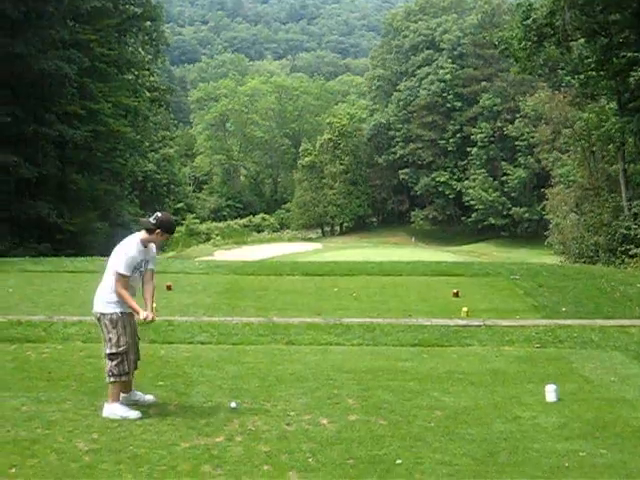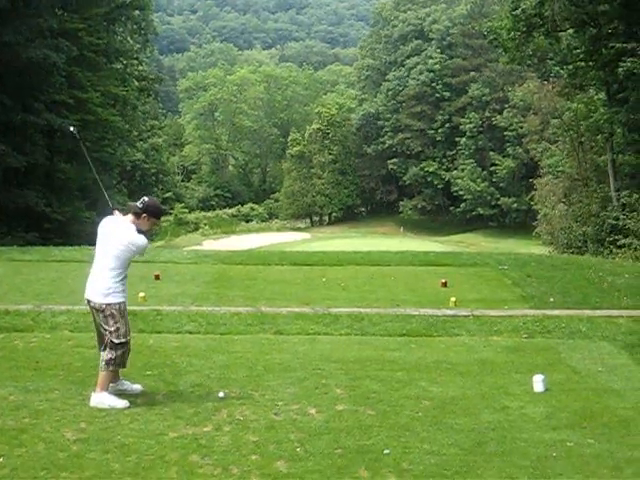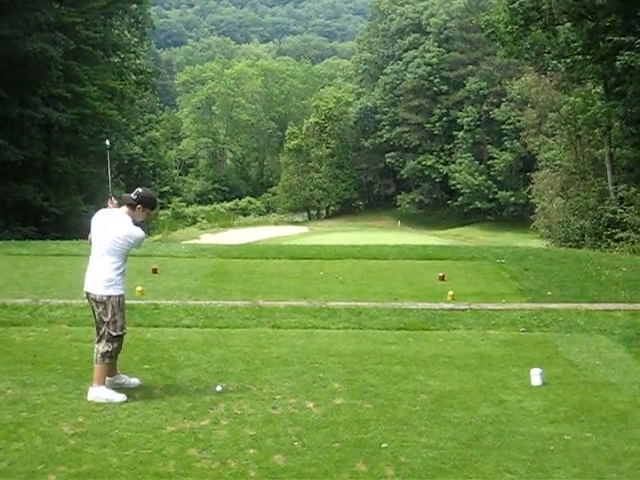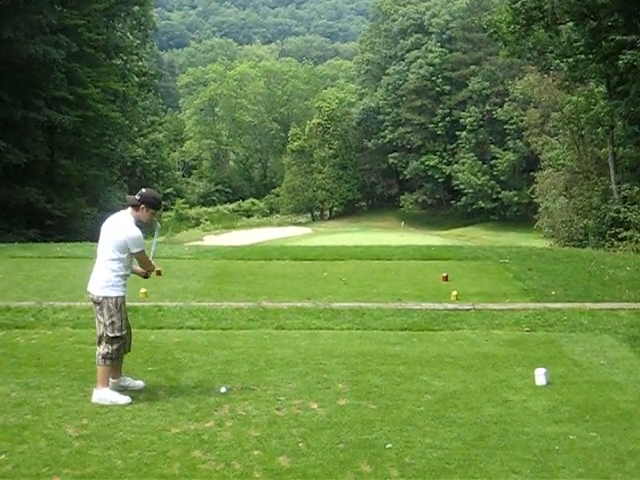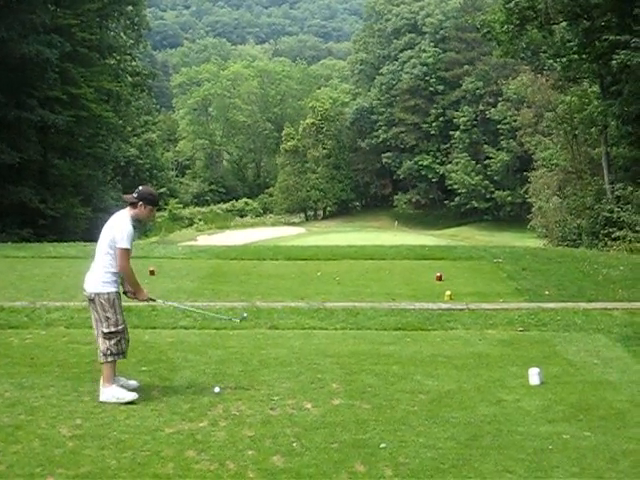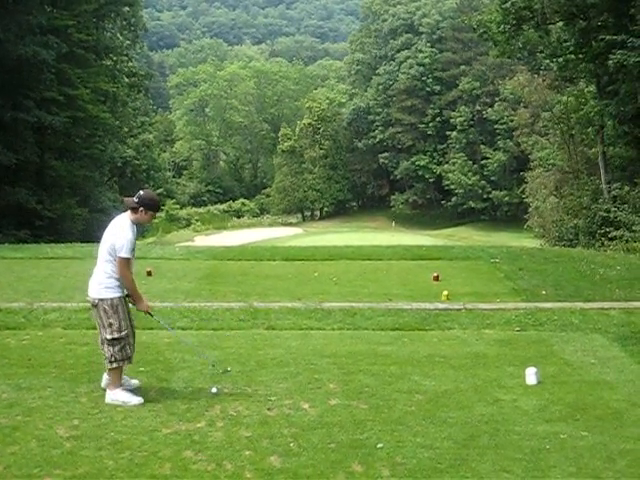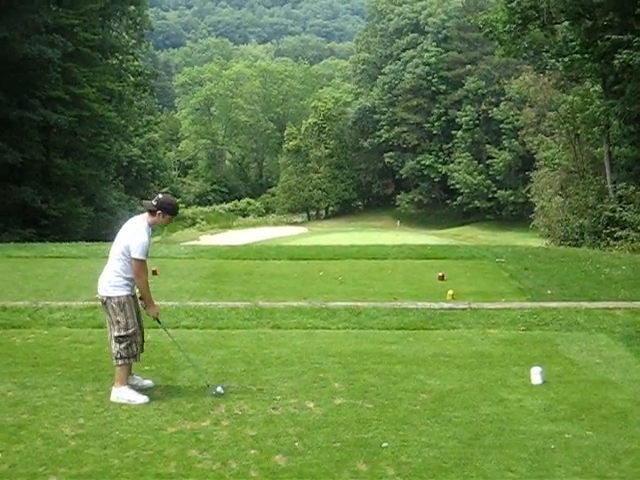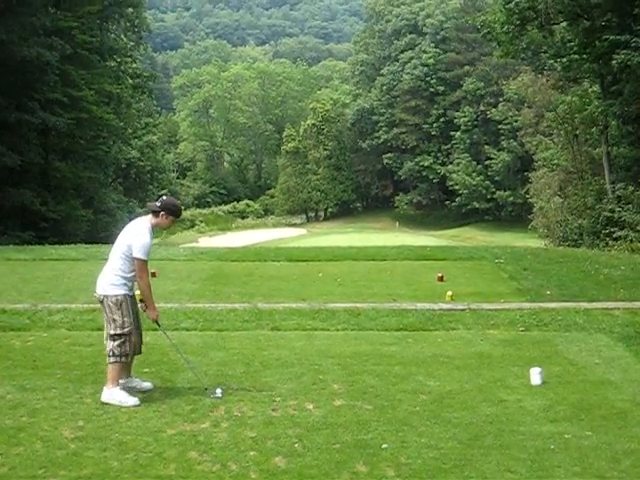
dt=0.4s
person 1, frame 1
left shoulder: (149, 249)
right shoulder: (129, 252)
left elbow: (149, 281)
right elbow: (120, 289)
left wrist: (149, 309)
right wrist: (139, 310)
left hip: (122, 307)
right hip: (110, 307)
left knee: (131, 350)
right knee: (119, 353)
left ankle: (127, 392)
right ankle: (112, 404)
person 1, frame 2
left shoulder: (107, 222)
right shoulder: (140, 241)
left hip: (94, 292)
right hip: (109, 297)
left knee: (112, 341)
right knee: (115, 343)
left ankle: (114, 382)
right ankle: (100, 394)
person 1, frame 3
left shoulder: (100, 215)
right shoulder: (136, 233)
right wrist: (117, 211)
left hip: (93, 284)
right hip: (109, 290)
left knee: (112, 334)
right knee: (109, 336)
left ankle: (112, 375)
right ankle: (97, 388)
person 1, frame 4
left shoulder: (115, 219)
right shoulder: (132, 231)
right elbow: (145, 263)
left wrist: (136, 269)
right wrist: (150, 269)
left hip: (105, 287)
right hip: (108, 291)
left knee: (121, 334)
right knee: (110, 338)
left ankle: (116, 378)
right ankle: (102, 390)
person 1, frame 5
left shoulder: (122, 219)
right shoulder: (125, 226)
right elbow: (123, 266)
left wrist: (127, 287)
right wrist: (139, 290)
left hip: (104, 285)
right hip: (102, 287)
left knee: (112, 333)
right knee: (114, 334)
left ankle: (110, 377)
right ankle: (108, 388)
person 1, frame 6
left shoulder: (124, 220)
right shoulder: (125, 234)
right elbow: (125, 274)
left wrist: (131, 293)
right wrist: (139, 300)
left hip: (110, 289)
right hip: (107, 292)
left knee: (124, 335)
right knee: (117, 338)
left ankle: (112, 376)
right ankle: (114, 390)
person 1, frame 7
left shoulder: (138, 222)
right shoulder: (140, 236)
right elbow: (140, 275)
left wrist: (144, 296)
right wrist: (150, 304)
left hip: (121, 287)
right hip: (115, 290)
left knee: (133, 333)
right knee: (125, 336)
left ankle: (127, 377)
right ankle: (119, 388)
person 1, frame 8
left shoulder: (140, 223)
right shoulder: (143, 236)
right elbow: (142, 276)
left wrist: (147, 301)
right wrist: (151, 306)
left hip: (121, 288)
right hip: (114, 290)
left knee: (132, 334)
right knee: (120, 337)
left ankle: (125, 378)
right ankle: (111, 389)
